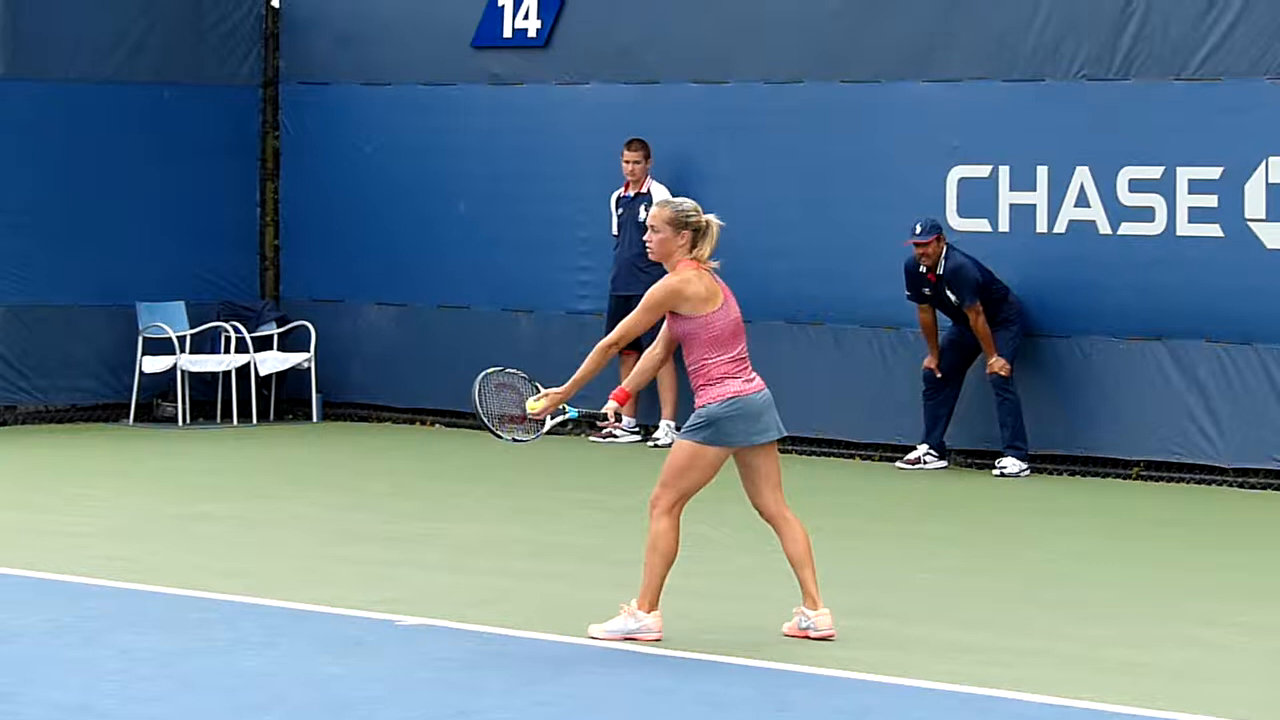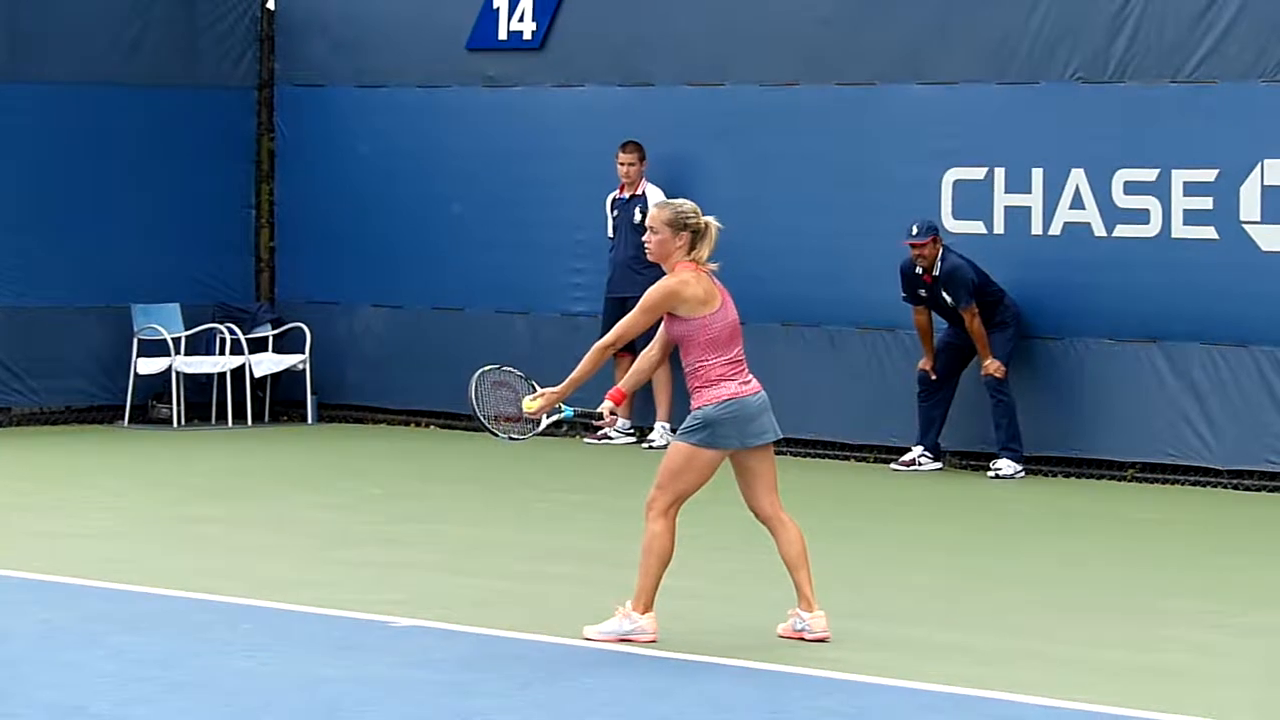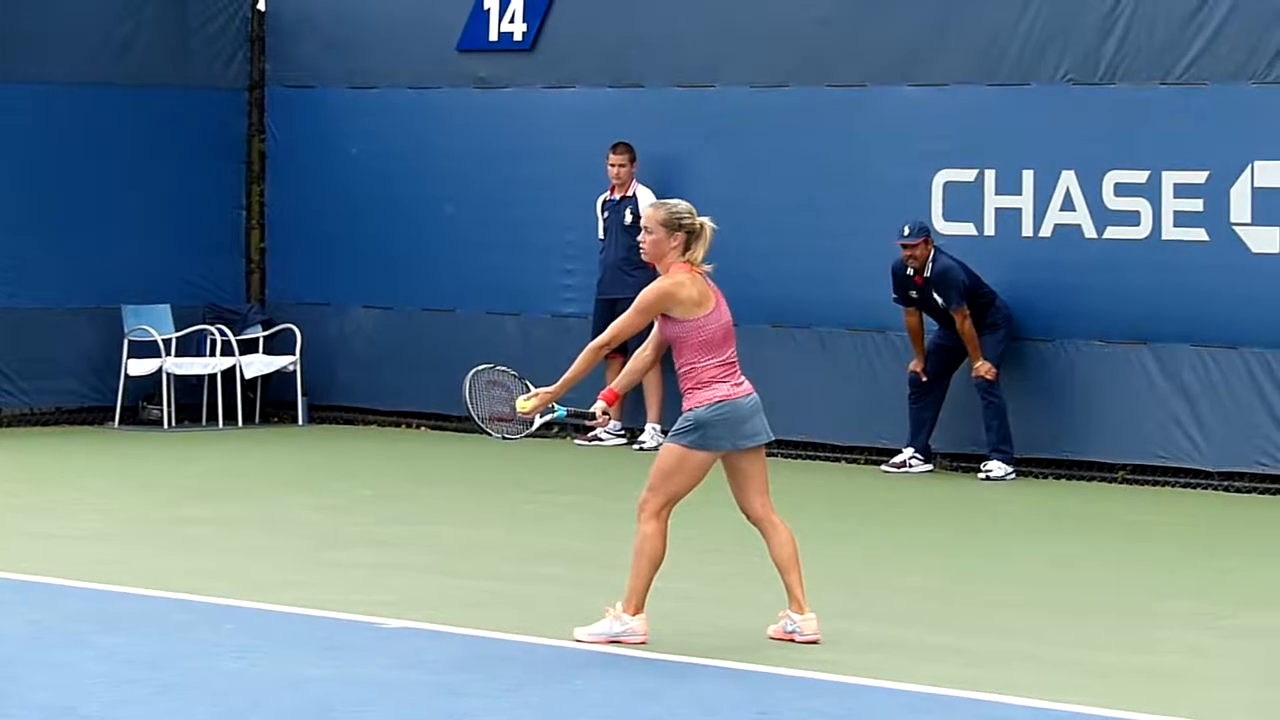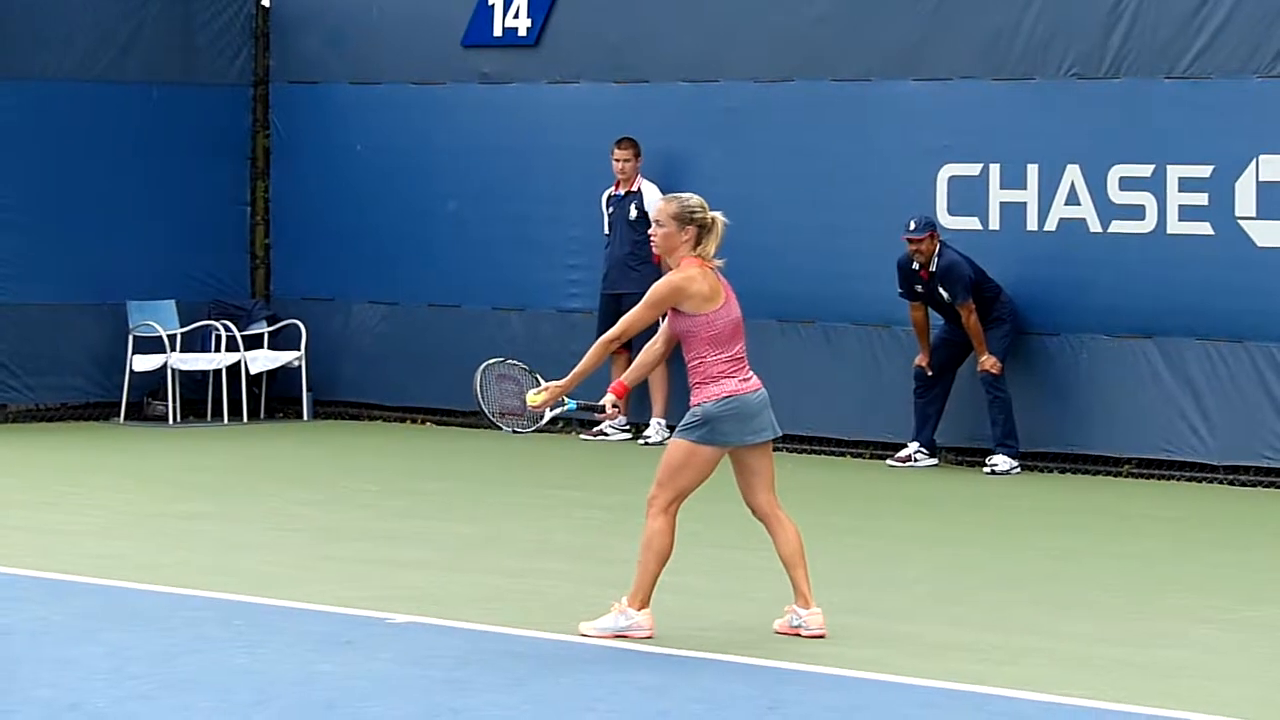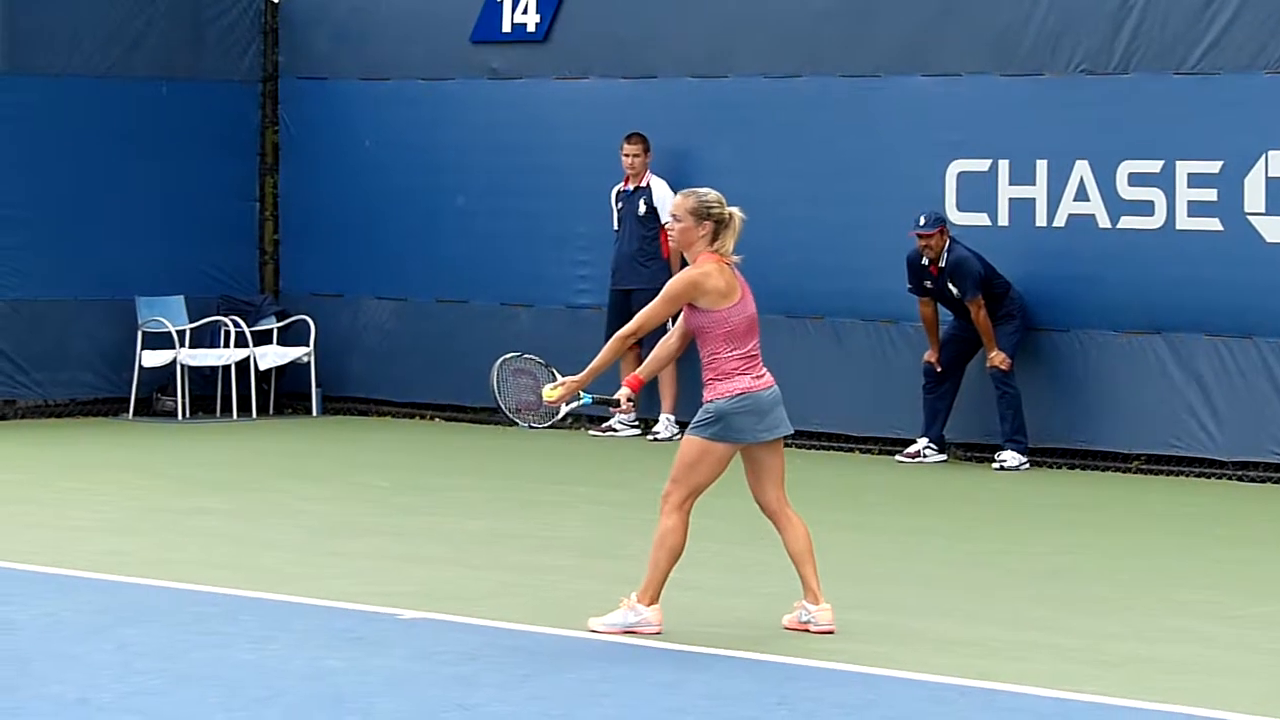
dt=0.5s
person 1, frame 1
left shoulder: (677, 284)
right shoulder: (700, 277)
left elbow: (612, 343)
right elbow: (659, 350)
left wrist: (565, 392)
right wrist: (620, 397)
left hip: (721, 408)
right hip: (754, 400)
left knee: (664, 505)
right knee: (775, 508)
left ankle: (644, 614)
right ankle: (815, 611)
person 1, frame 2
left shoulder: (675, 285)
right shoulder: (697, 279)
left elbow: (609, 344)
right elbow: (656, 351)
left wrist: (561, 392)
right wrist: (616, 397)
left hip: (718, 410)
right hip: (750, 403)
left knee: (659, 507)
right knee: (770, 510)
left ankle: (639, 615)
right ankle: (810, 613)
person 1, frame 3
left shoulder: (670, 286)
right shoulder: (692, 280)
left elbow: (603, 344)
right elbow: (649, 351)
left wrist: (555, 392)
right wrist: (609, 396)
left hip: (708, 412)
right hip: (742, 404)
left knee: (651, 508)
right knee: (762, 513)
left ankle: (629, 617)
right ankle: (801, 616)
person 1, frame 4
left shoulder: (680, 281)
right shoulder: (703, 274)
left elbow: (613, 338)
right elbow: (660, 344)
left wrist: (565, 385)
right wrist: (619, 389)
left hip: (717, 407)
right hip: (749, 400)
left knee: (660, 504)
right knee: (767, 507)
left ankle: (635, 612)
right ankle: (806, 610)
person 1, frame 5
left shoulder: (697, 277)
right shoulder: (720, 270)
left elbow: (629, 332)
right elbow: (676, 338)
left wrist: (581, 380)
right wrist: (634, 383)
left hip: (729, 404)
right hip: (762, 396)
left knee: (674, 501)
right knee: (776, 504)
left ankle: (644, 607)
right ankle: (816, 606)
person 2, frame 1
left shoulder: (659, 193)
right shoulder: (617, 197)
right wrist: (621, 271)
left hip: (651, 287)
right hip: (621, 287)
right knee: (627, 352)
left ankle: (667, 425)
right ankle: (627, 424)
person 2, frame 2
left shoulder: (654, 195)
right shoulder: (612, 200)
left wrist: (662, 281)
right wrist: (617, 274)
left hip: (646, 289)
right hip: (616, 288)
right knee: (622, 354)
left ankle: (662, 427)
right ankle: (623, 425)
person 2, frame 3
left shoulder: (644, 197)
right shoulder: (603, 201)
right wrist: (607, 277)
left hip: (636, 291)
right hip: (607, 291)
right knee: (613, 356)
left ankle: (653, 429)
right ankle: (613, 427)
person 2, frame 4
left shoulder: (649, 193)
right shoulder: (608, 196)
right wrist: (612, 274)
left hip: (642, 287)
right hip: (612, 286)
right knee: (619, 351)
left ankle: (658, 423)
right ankle: (618, 421)
person 2, frame 5
left shoulder: (658, 189)
right shoulder: (617, 193)
right wrist: (621, 271)
left hip: (651, 283)
right hip: (621, 282)
left knee: (659, 349)
right knee: (627, 347)
left ankle: (667, 420)
right ankle: (626, 417)
person 3, frame 1
left shoulder: (959, 267)
right shoulder: (913, 267)
left elbow: (976, 315)
right elbow: (925, 310)
left wrist: (993, 357)
right wrist: (934, 354)
left hip: (1003, 318)
right hip: (964, 323)
left knee: (999, 377)
right knee: (935, 375)
left ankle: (1016, 457)
right ankle: (932, 450)
person 3, frame 2
left shoulder: (955, 268)
right shoulder: (909, 269)
left elbow: (972, 317)
right elbow: (921, 312)
left wrist: (987, 359)
right wrist: (928, 356)
left hip: (998, 321)
right hip: (959, 326)
left knee: (994, 378)
right knee: (929, 377)
left ankle: (1010, 459)
right ankle: (927, 451)
person 3, frame 3
left shoulder: (946, 270)
right shoulder: (900, 270)
left elbow: (963, 319)
right elbow: (912, 314)
left wrist: (978, 361)
right wrist: (919, 358)
left hip: (989, 323)
right hip: (950, 327)
left knee: (985, 381)
right knee: (920, 379)
left ankle: (1001, 461)
right ankle: (917, 454)
person 3, frame 4
left shoulder: (952, 265)
right shoulder: (906, 265)
left elbow: (968, 313)
right elbow: (918, 309)
left wrist: (983, 355)
right wrist: (925, 352)
left hip: (995, 317)
right hip: (955, 322)
left knee: (990, 375)
right knee: (925, 373)
left ankle: (1006, 455)
right ankle: (922, 448)
person 3, frame 5
left shoulder: (961, 261)
right shoulder: (915, 260)
left elbow: (978, 309)
right elbow: (927, 304)
left wrist: (992, 351)
right wrist: (934, 348)
left hip: (1004, 313)
right hip: (965, 318)
left knee: (999, 370)
right knee: (935, 369)
left ankle: (1015, 451)
right ankle: (931, 444)
